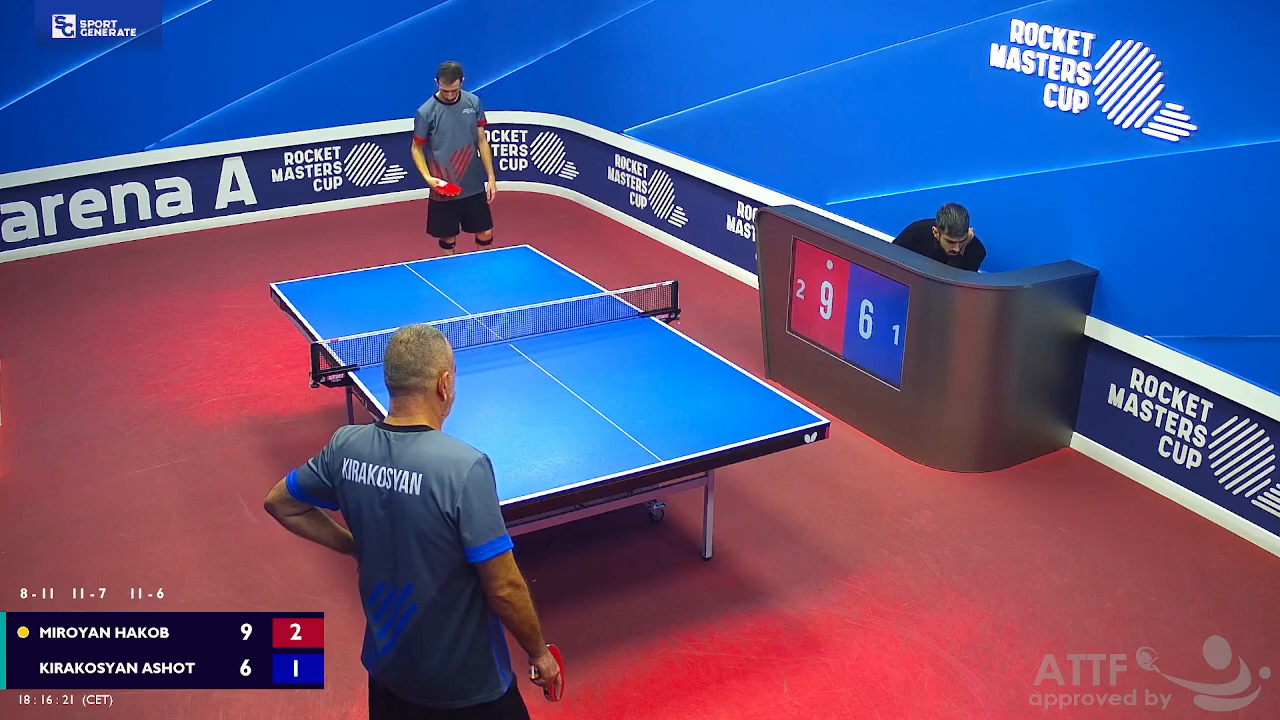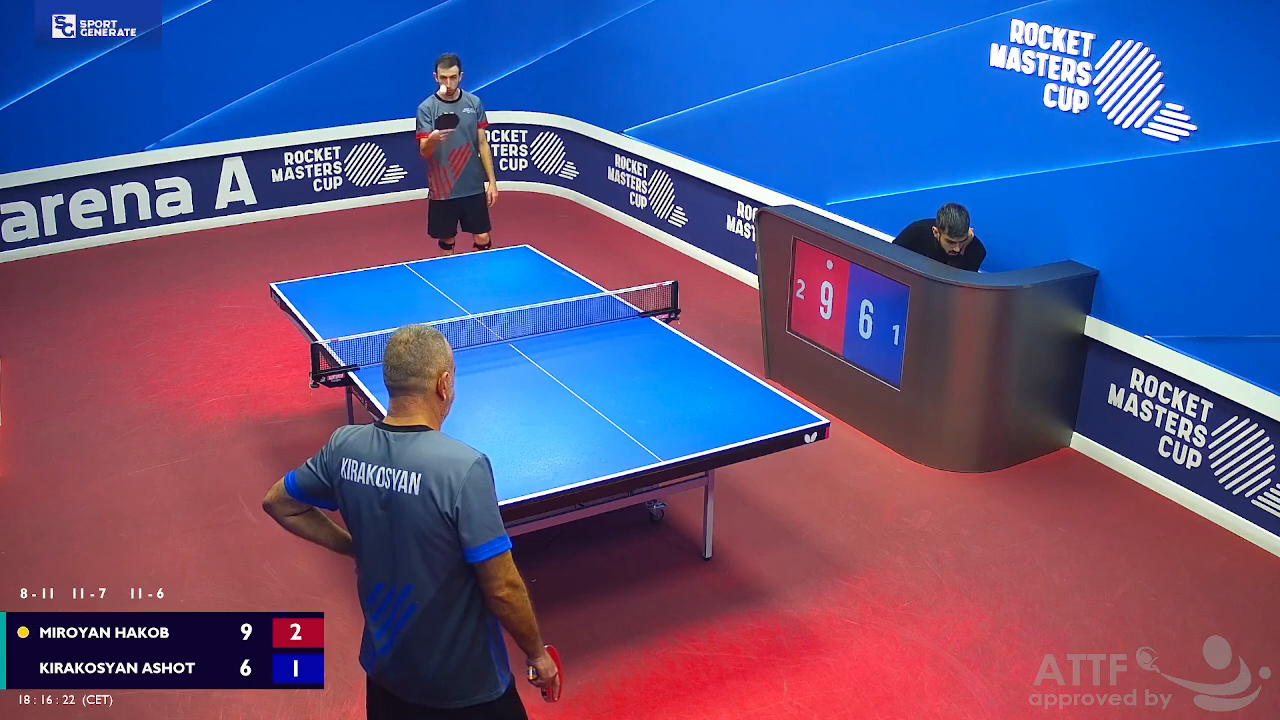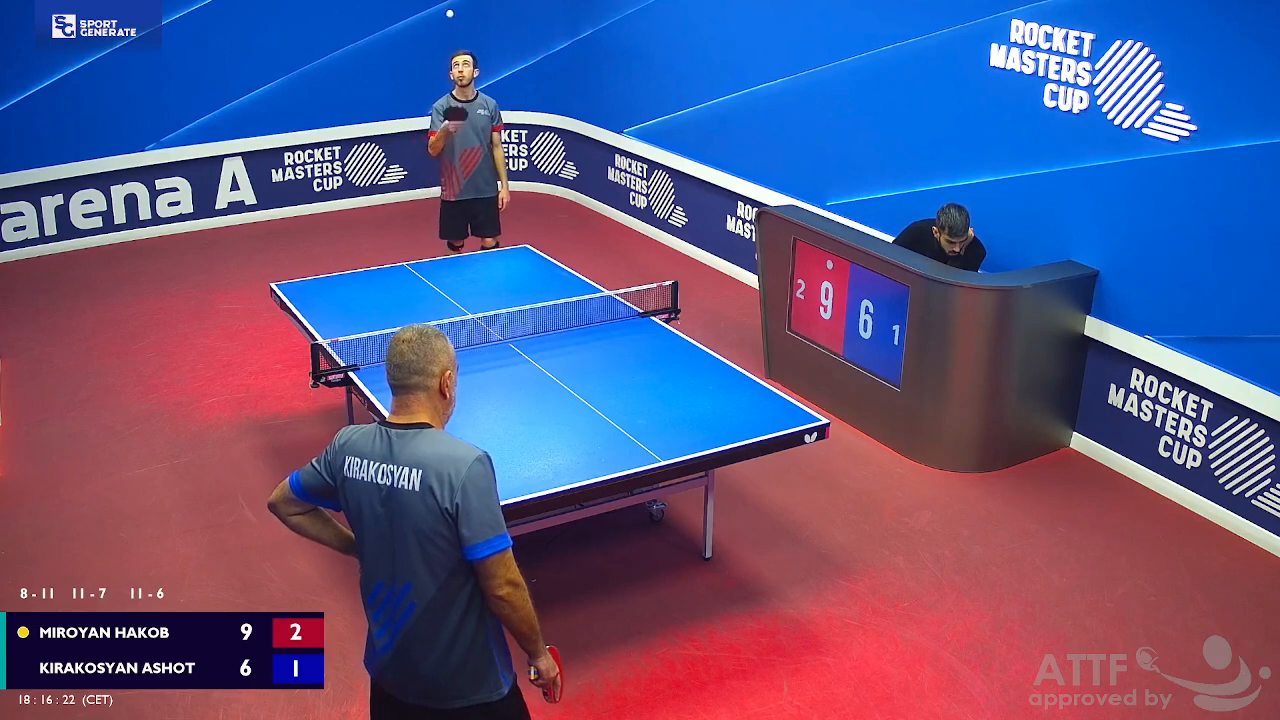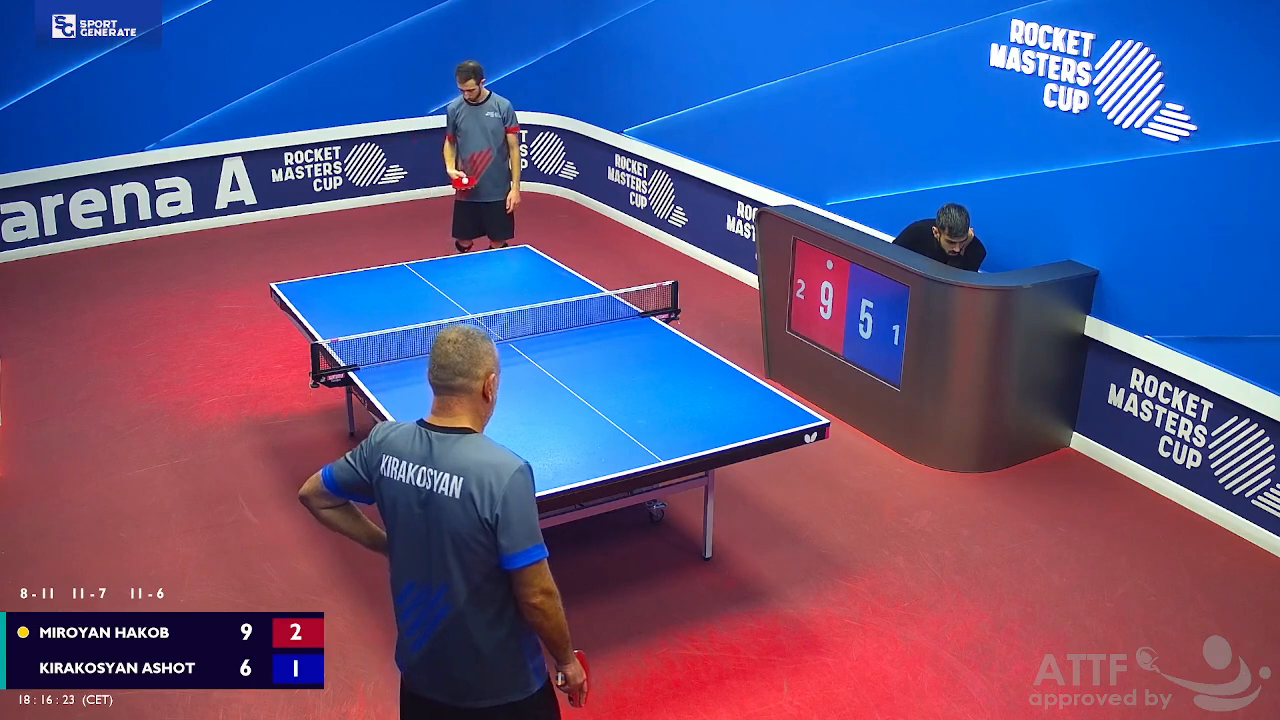
dt=0.5s
person 1, frame 1
left shoulder: (346, 447)
right shoulder: (463, 467)
left elbow: (280, 503)
right elbow: (503, 589)
right wrist: (539, 653)
left hip: (386, 669)
right hip: (468, 686)
person 1, frame 2
left shoulder: (345, 446)
right shoulder: (463, 467)
left elbow: (278, 504)
right elbow: (502, 589)
right wrist: (537, 653)
left hip: (384, 669)
right hip: (466, 685)
person 1, frame 3
left shoulder: (348, 446)
right shoulder: (464, 465)
left elbow: (283, 504)
right elbow: (502, 587)
right wrist: (538, 652)
left hip: (388, 669)
right hip: (469, 685)
person 1, frame 4
left shoulder: (385, 442)
right shoulder: (504, 473)
left elbow: (314, 496)
right elbow: (536, 595)
right wrist: (566, 659)
left hip: (420, 668)
right hip: (503, 684)
person 2, frame 1
left shoulder: (474, 102)
right shoulder: (426, 111)
left elbow: (482, 141)
right elbow: (416, 148)
left wrist: (491, 177)
right wrist: (427, 177)
left hip: (474, 187)
right hip: (443, 191)
left knee: (485, 235)
right knee: (447, 241)
person 2, frame 2
left shoulder: (474, 103)
right shoulder: (426, 108)
left elbow: (483, 143)
right elbow: (424, 150)
left wrist: (491, 181)
right wrist: (433, 138)
left hip: (474, 187)
right hip: (442, 190)
left knee: (482, 239)
right knee: (447, 242)
person 2, frame 3
left shoulder: (490, 105)
right shoulder: (441, 107)
left elbow: (497, 147)
right elbow: (432, 150)
left wrist: (504, 185)
right wrist: (444, 130)
left hip: (486, 190)
right hip: (454, 191)
left knee: (490, 243)
right knee: (455, 245)
person 2, frame 4
left shoulder: (503, 106)
right shoulder: (454, 109)
left elbow: (514, 149)
right elbow: (449, 143)
left wrist: (515, 187)
right wrist: (450, 168)
left hip: (498, 192)
right hip: (466, 193)
left knee: (498, 246)
right knee: (463, 246)
